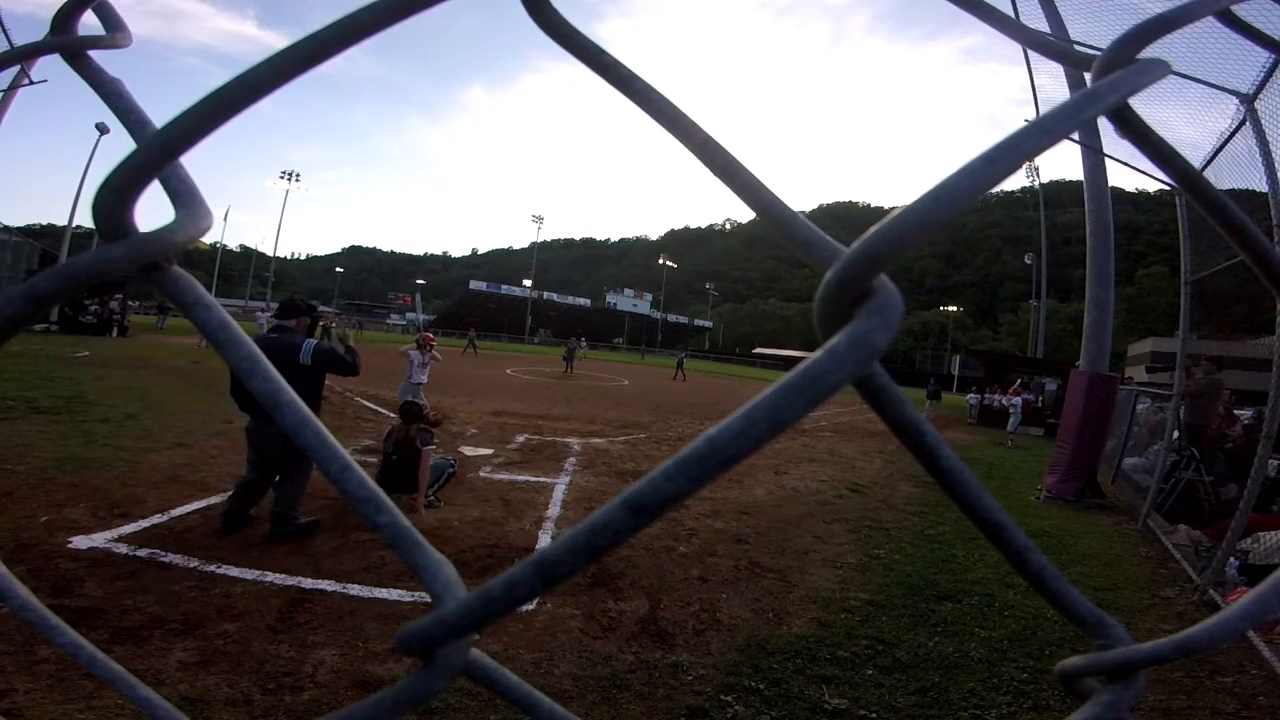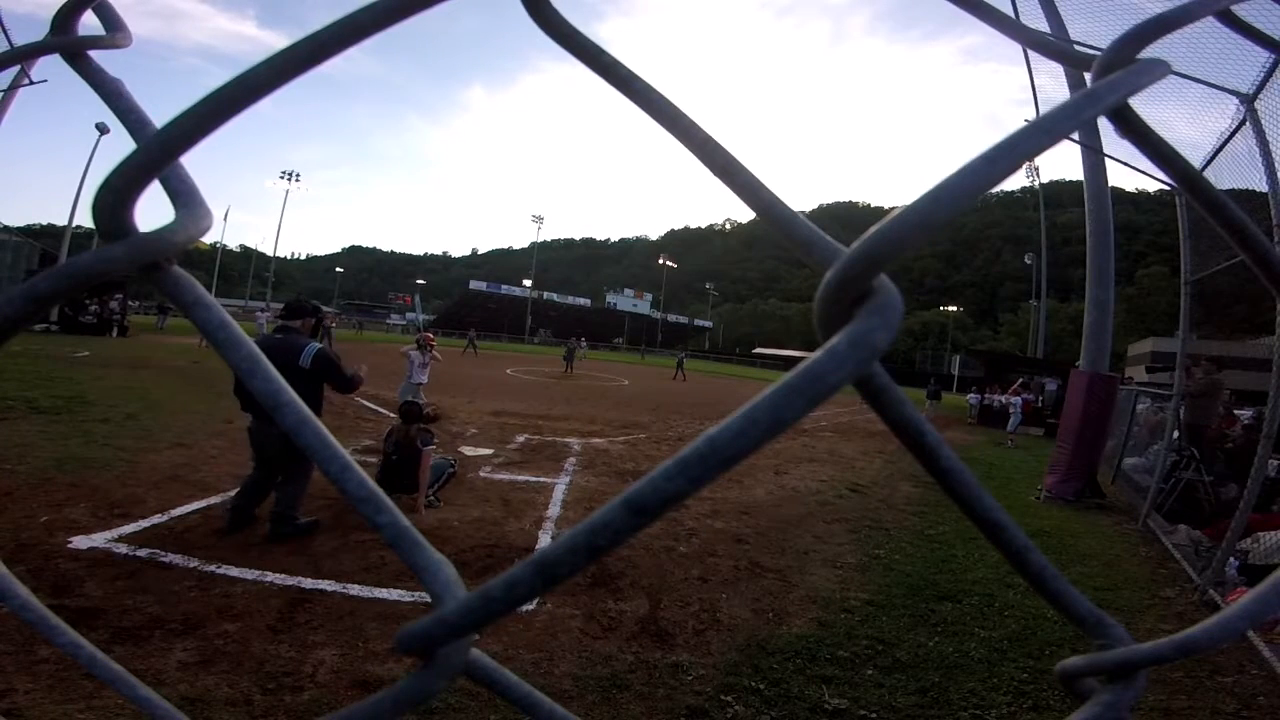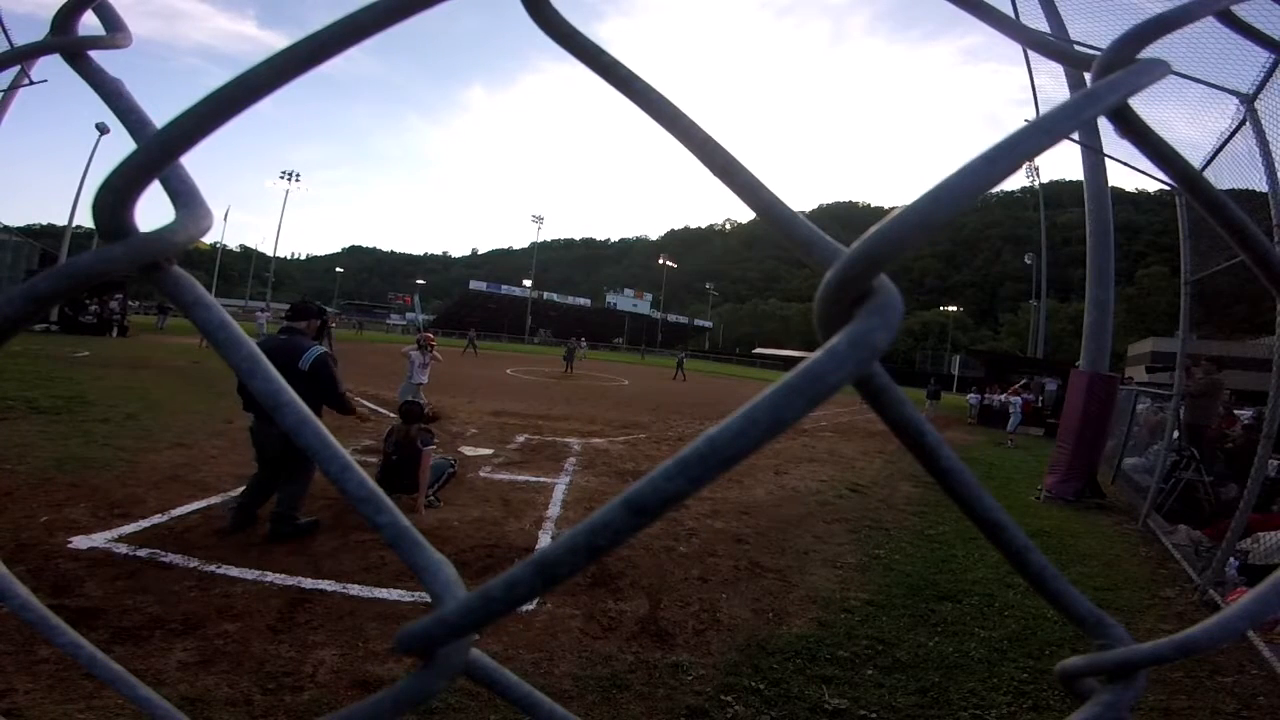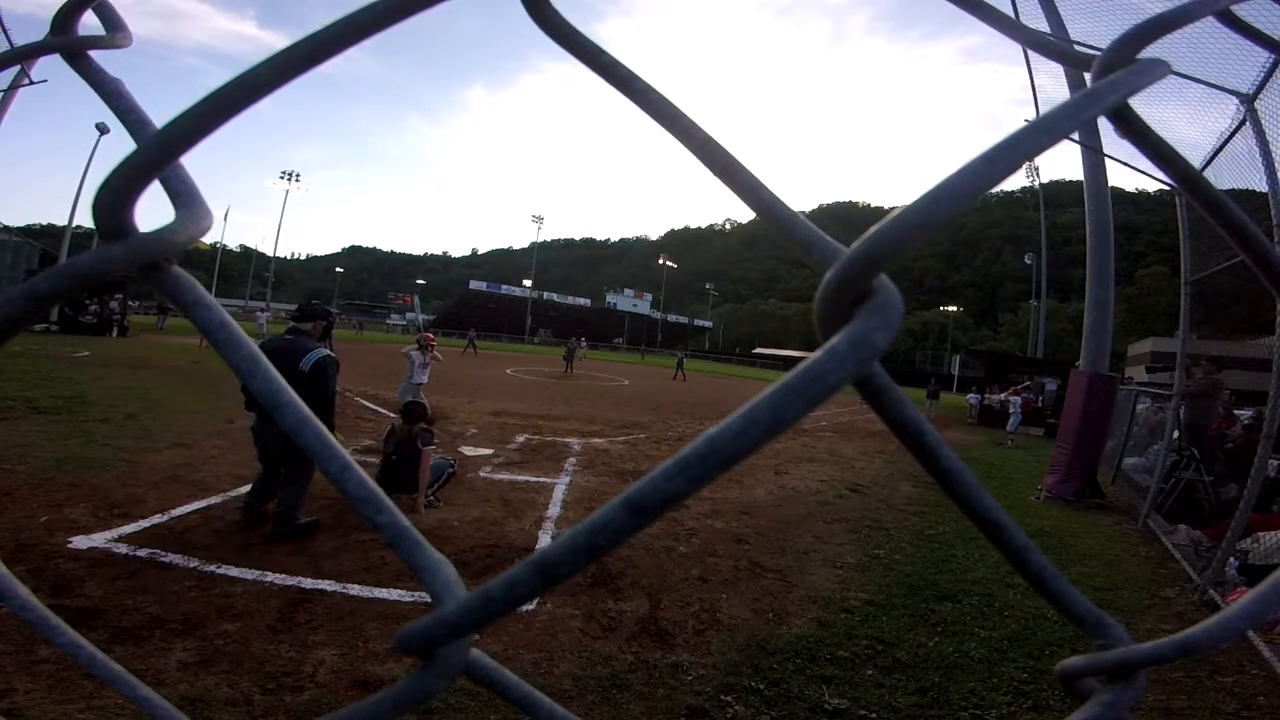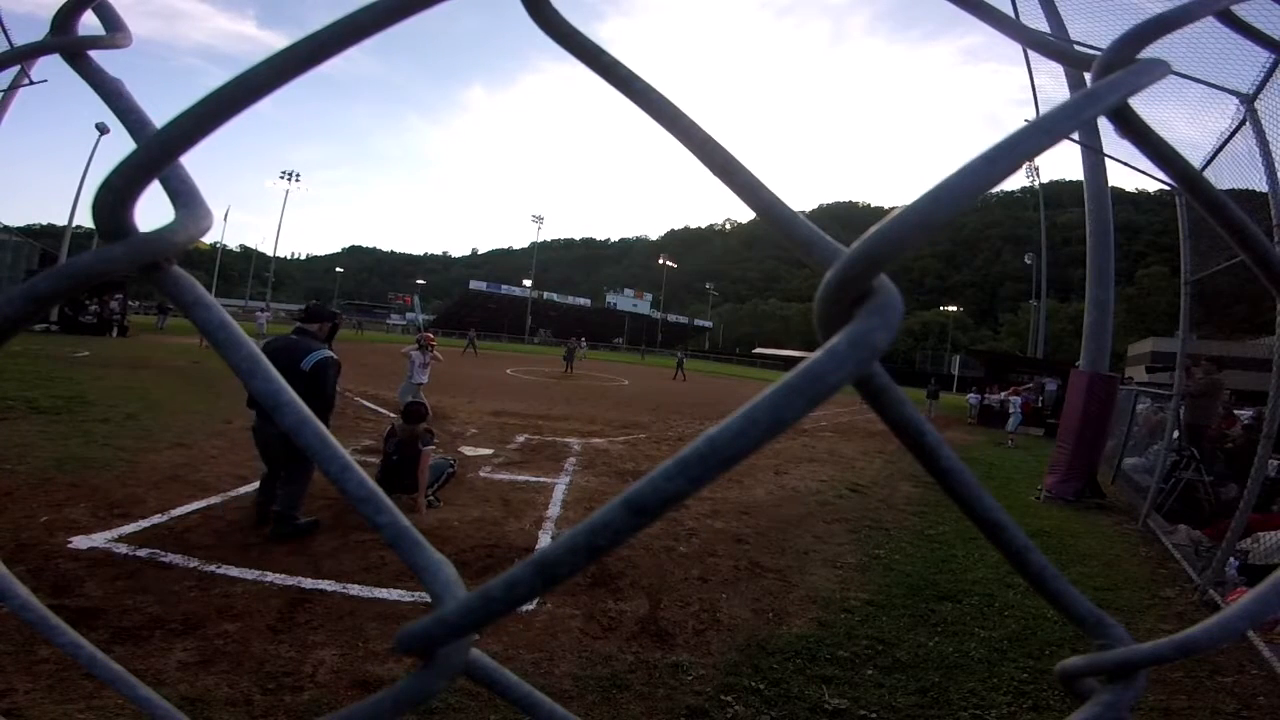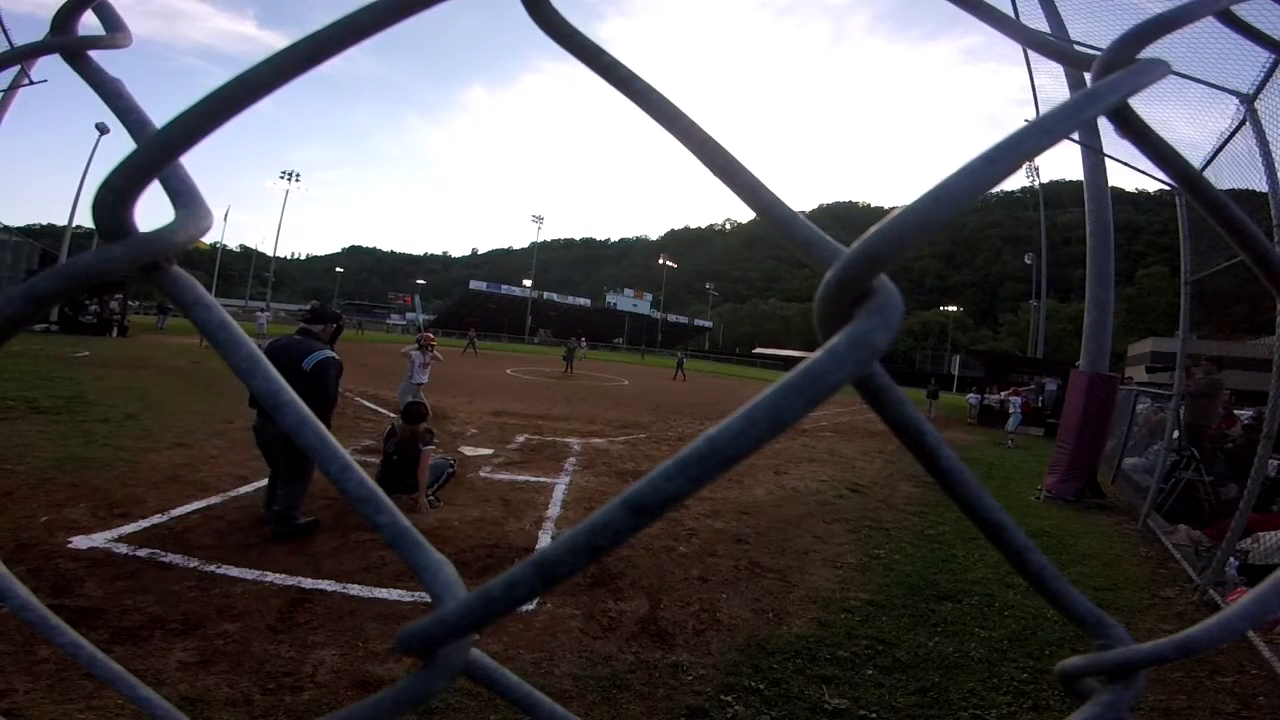
dt=0.1s
person 1, frame 1
right shoulder: (309, 348)
left elbow: (237, 388)
right elbow: (349, 367)
right wrist: (348, 345)
left hip: (259, 425)
left knee: (257, 473)
right knee: (293, 476)
left ankle: (232, 516)
right ankle: (283, 523)
person 1, frame 2
left shoulder: (254, 346)
right shoulder: (312, 352)
left elbow: (240, 388)
right elbow: (345, 384)
right wrist: (359, 377)
left hip: (261, 425)
left knee: (262, 473)
right knee: (294, 477)
left ankle: (238, 514)
right ankle: (284, 523)
person 1, frame 3
left shoulder: (258, 346)
right shoulder: (314, 354)
left elbow: (244, 388)
right elbow: (332, 394)
right wrist: (353, 411)
left hip: (262, 425)
left knee: (266, 473)
right knee: (296, 477)
left ankle: (241, 515)
right ankle: (285, 523)
person 1, frame 4
left shoulder: (265, 346)
right shoulder: (319, 356)
left elbow: (248, 386)
right elbow: (324, 400)
right wrist: (329, 430)
left hip: (264, 424)
left knee: (271, 471)
right knee: (296, 476)
left ankle: (252, 513)
right ankle: (284, 523)
person 1, frame 5
left shoulder: (270, 345)
right shoulder: (322, 357)
right elbow: (323, 401)
left hip: (264, 424)
left knee: (274, 472)
right knee: (296, 476)
left ankle: (264, 511)
right ankle: (285, 522)
person 1, frame 6
left shoulder: (273, 345)
right shoulder: (324, 358)
right elbow: (325, 401)
left hip: (265, 423)
left knee: (278, 470)
right knee: (296, 476)
left ankle: (273, 509)
right ankle: (285, 522)
